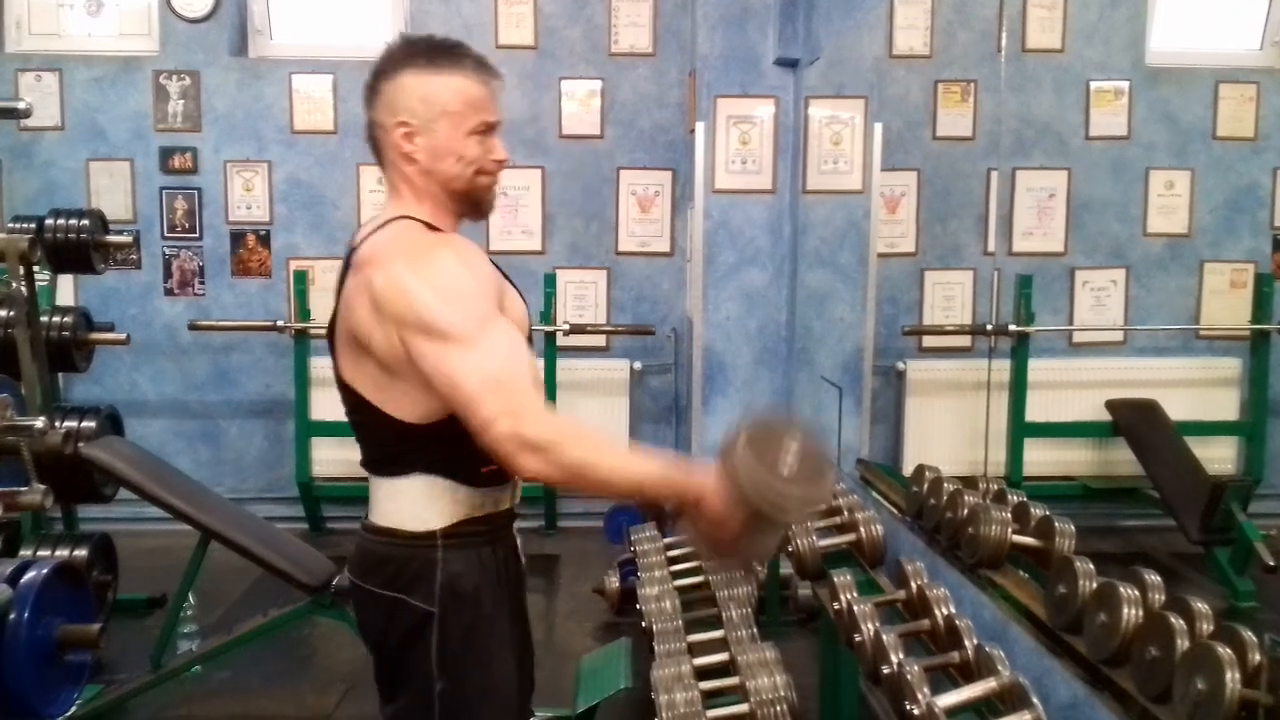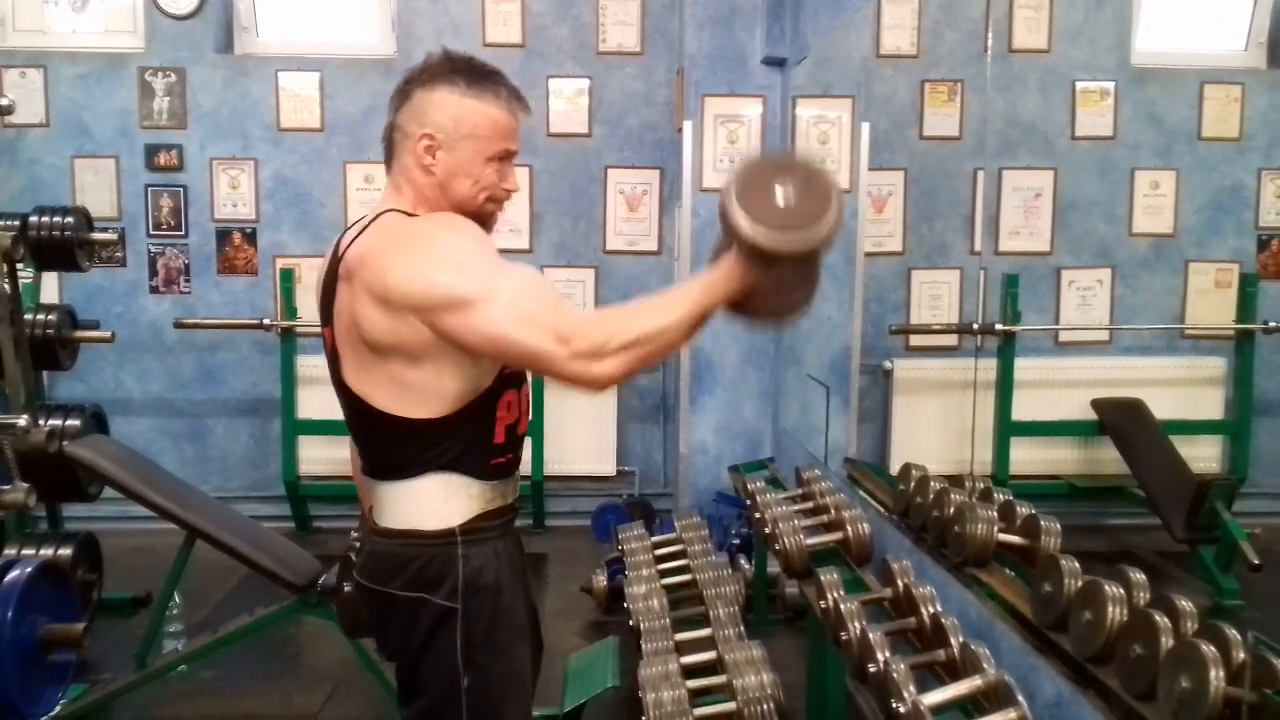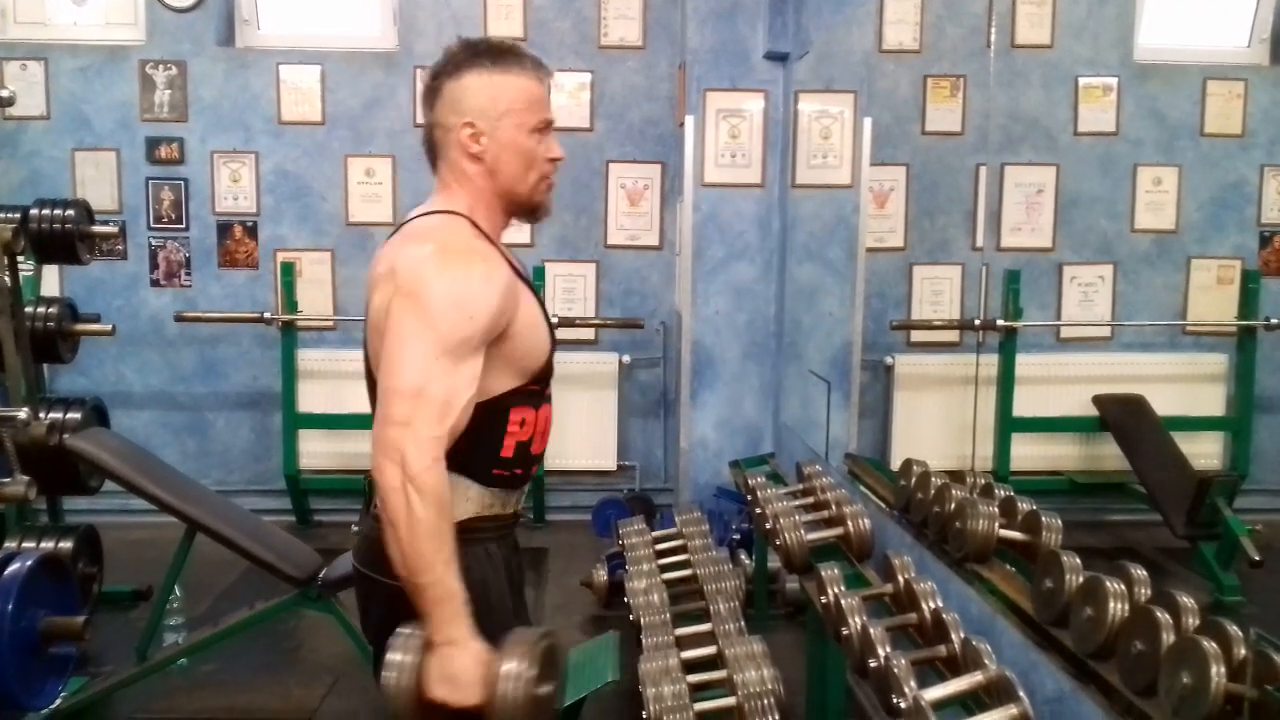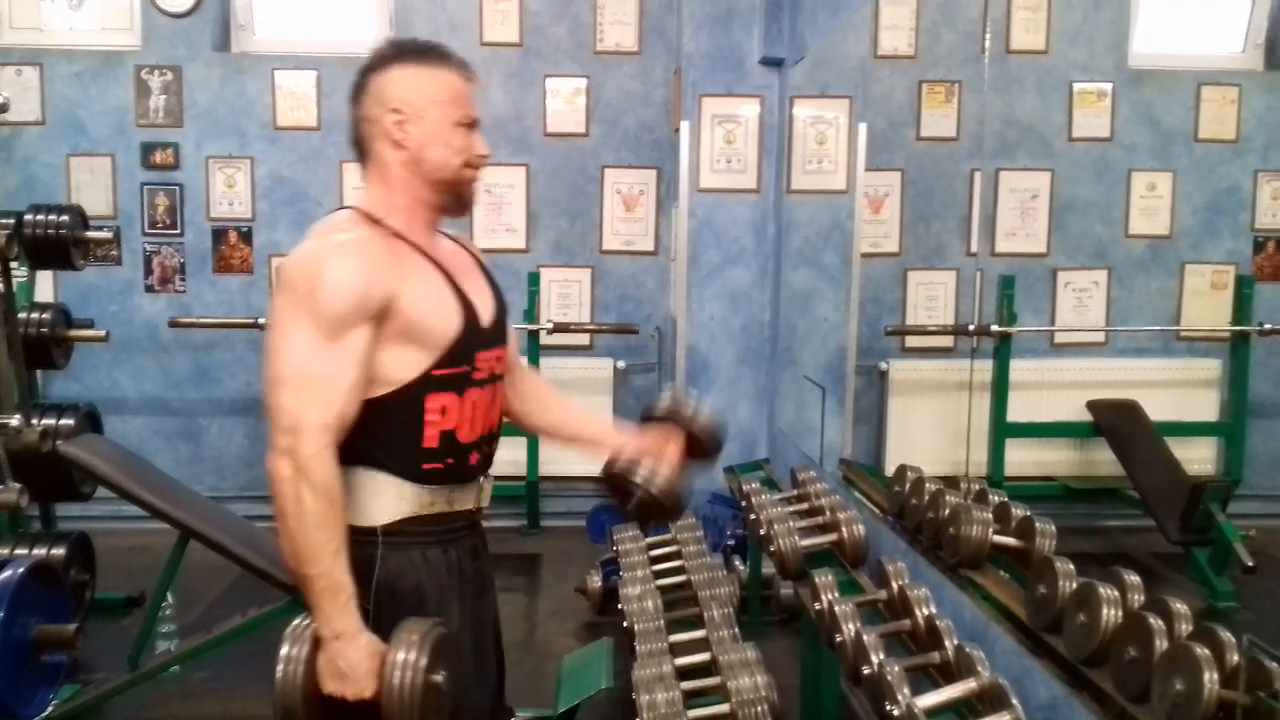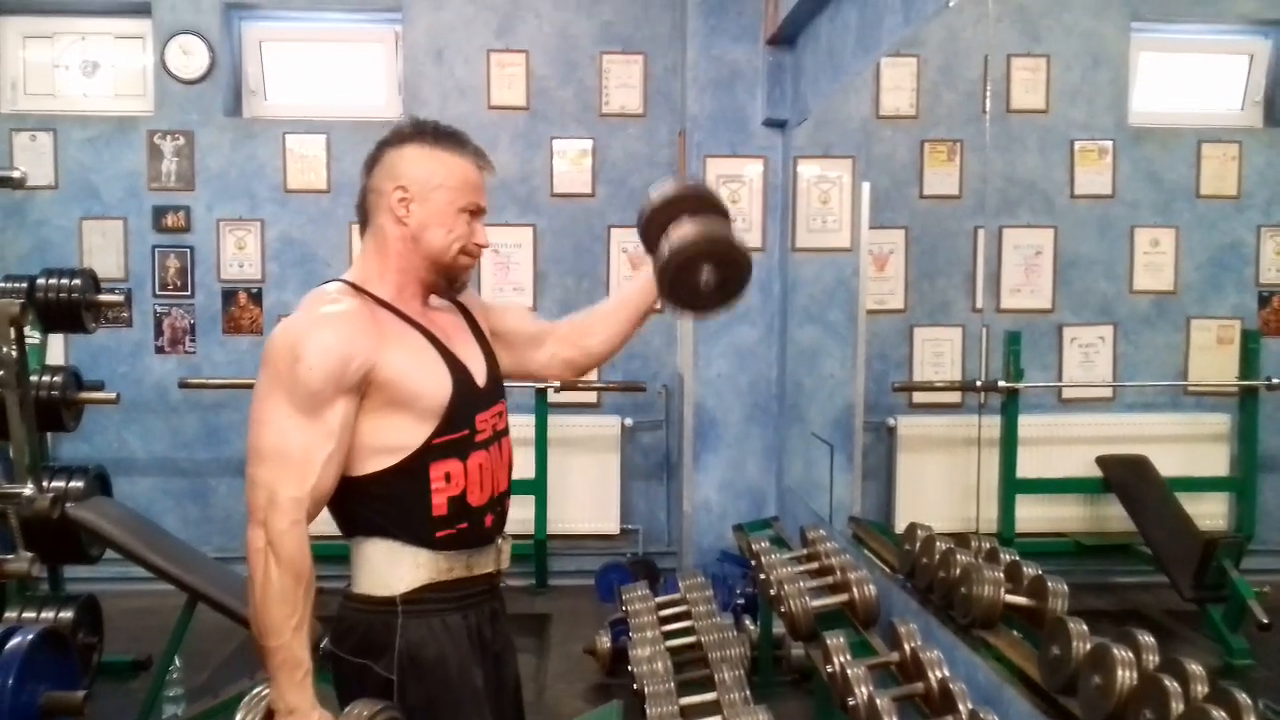
dt=0.7s
person 1, frame 1
left shoulder: (407, 249)
right shoulder: (423, 264)
right elbow: (530, 440)
right wrist: (689, 483)
left hip: (447, 553)
right hip: (438, 569)
person 1, frame 2
left shoulder: (373, 250)
right shoulder: (425, 251)
right elbow: (586, 351)
left wrist: (380, 542)
right wrist: (728, 276)
left hip: (429, 551)
right hip: (449, 566)
person 1, frame 3
left shoulder: (451, 246)
right shoulder: (451, 264)
right elbow: (407, 462)
right wrist: (452, 633)
left hip: (463, 550)
right hip: (440, 565)
person 1, frame 4
left shoulder: (452, 255)
right shoulder: (344, 259)
left elbow: (508, 382)
right elbow: (297, 453)
left wrist: (622, 440)
right wrist: (341, 627)
left hip: (455, 552)
right hip: (388, 568)
person 1, frame 5
left shoulder: (461, 317)
right shoulder: (329, 334)
left elbow: (566, 346)
right elbow: (275, 524)
left wrist: (659, 272)
left hip: (480, 614)
right hip: (403, 633)
